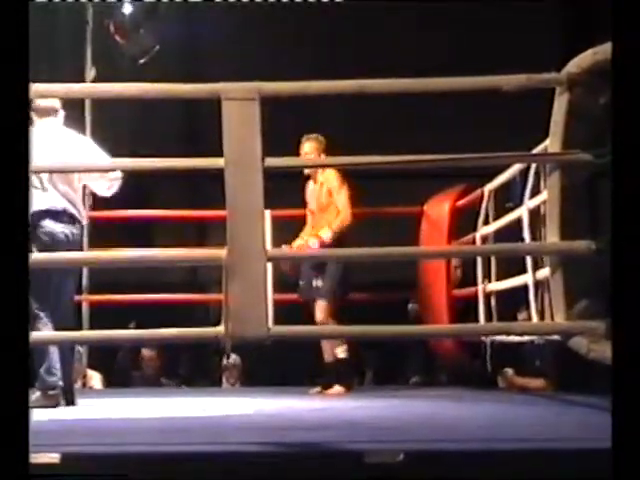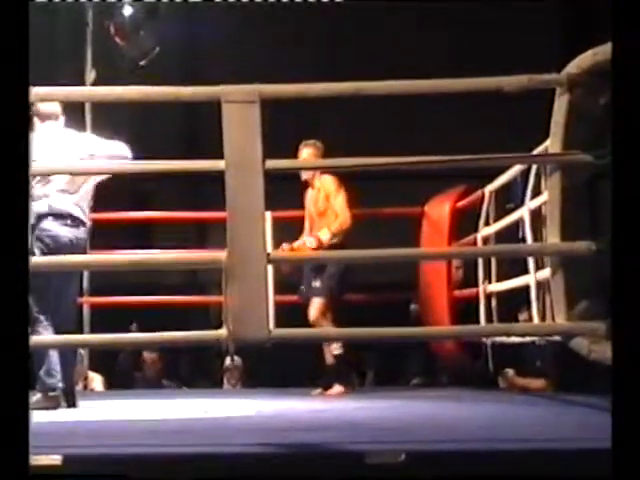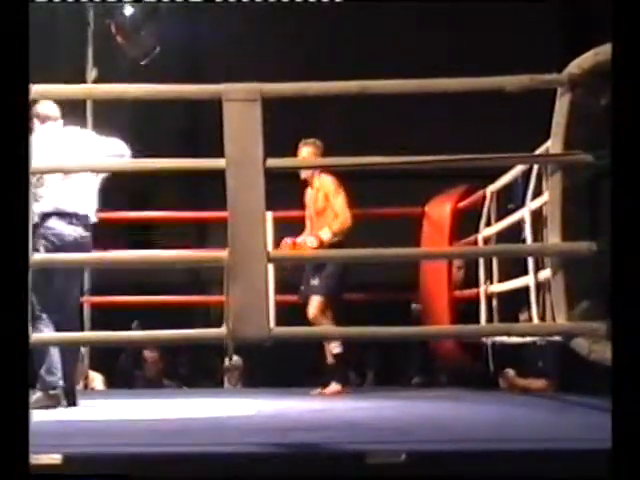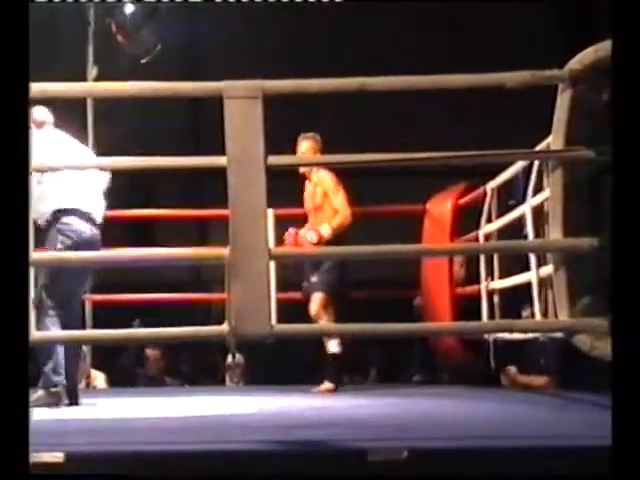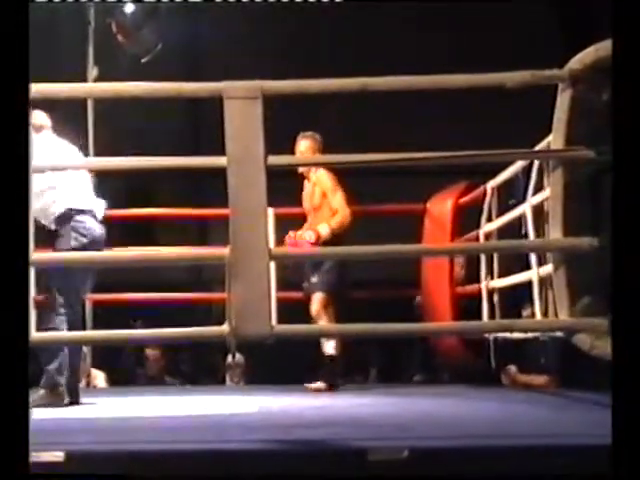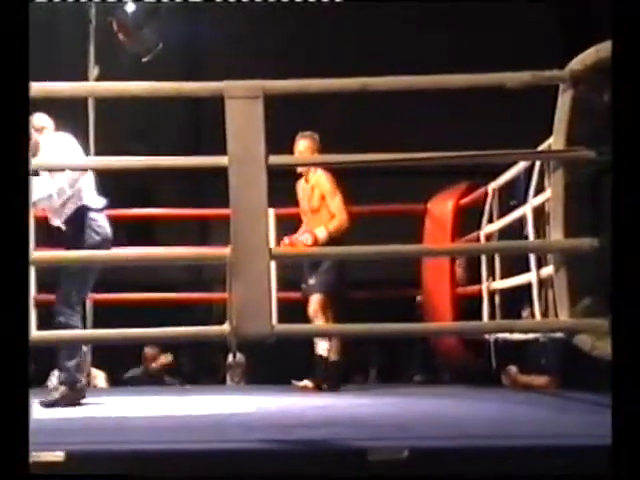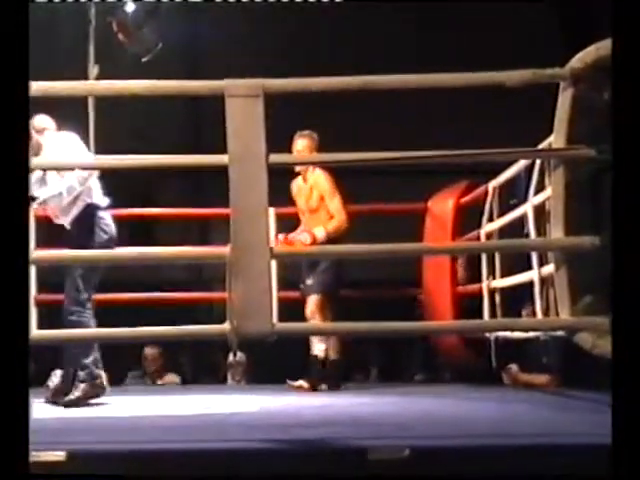
dt=0.1s
person 1, frame 1
left shoulder: (32, 139)
right shoulder: (78, 141)
right elbow: (111, 175)
left hip: (41, 227)
right hip: (71, 229)
left knee: (41, 310)
right knee: (63, 310)
left ankle: (50, 387)
right ankle: (65, 387)
person 1, frame 2
left shoulder: (34, 141)
right shoulder: (81, 141)
right elbow: (122, 154)
right wrist: (92, 175)
left hip: (45, 229)
right hip: (76, 231)
left knee: (40, 313)
right knee: (65, 312)
left ankle: (49, 389)
right ankle: (66, 390)
person 1, frame 3
left shoulder: (35, 142)
right shoulder: (81, 138)
right elbow: (121, 151)
left hip: (50, 228)
right hip: (81, 231)
left knee: (42, 311)
right knee: (67, 312)
left ankle: (50, 388)
right ankle: (67, 389)
person 1, frame 4
left shoulder: (39, 144)
right shoulder: (75, 146)
left elbow: (35, 187)
right elbow: (102, 176)
left hip: (65, 226)
right hip: (89, 227)
left knee: (48, 307)
right knee: (70, 309)
left ankle: (52, 385)
right ankle: (68, 387)
person 1, frame 5
left shoulder: (42, 146)
right shoulder: (67, 148)
left elbow: (45, 186)
left wrist: (37, 208)
left hip: (74, 225)
right hip: (92, 226)
left knee: (56, 306)
right knee: (72, 308)
left ankle: (54, 385)
right ankle: (69, 387)
person 1, frame 6
left shoulder: (58, 141)
right shoulder: (48, 159)
left elbow: (78, 171)
right elbow: (45, 188)
left wrist: (47, 198)
left hip: (85, 224)
right hip: (86, 226)
left knee: (67, 304)
right knee: (70, 304)
left ankle: (70, 380)
right ankle: (70, 384)
person 1, frame 7
left shoulder: (63, 140)
right shoulder: (52, 158)
left elbow: (87, 169)
right elbow: (42, 187)
left wrist: (55, 198)
left hip: (90, 223)
right hip: (87, 226)
left knee: (77, 302)
right knee: (76, 302)
left ankle: (91, 376)
right ankle: (69, 382)
person 2, frame 1
left shoulder: (333, 177)
right shoulder: (309, 186)
left elbow: (346, 215)
left wrist: (322, 237)
right wrist: (294, 246)
right hip: (313, 253)
left knee: (323, 316)
right knee: (321, 319)
left ankle: (344, 377)
right ankle: (331, 377)
person 2, frame 2
left shoulder: (330, 183)
right shoulder: (308, 193)
left elbow: (345, 219)
left wrist: (321, 238)
right wrist: (293, 247)
right hip: (314, 259)
left knee: (316, 315)
right knee: (323, 319)
left ankle: (343, 374)
right ankle: (332, 378)
person 2, frame 3
left shoulder: (329, 182)
right shoulder: (308, 192)
left elbow: (346, 219)
left wrist: (322, 237)
right wrist: (295, 243)
left knee: (315, 312)
right knee: (324, 317)
left ankle: (340, 372)
right ankle: (333, 376)
person 2, frame 4
left shoulder: (327, 178)
right shoulder: (307, 185)
left elbow: (346, 214)
left wrist: (320, 233)
right wrist: (299, 234)
left knee: (317, 309)
right knee: (326, 314)
left ankle: (334, 373)
right ankle: (333, 374)
person 2, frame 5
left shoulder: (325, 178)
right shoulder: (306, 184)
left elbow: (345, 215)
left wrist: (319, 232)
right wrist: (300, 234)
left knee: (317, 309)
right knee: (326, 314)
left ankle: (328, 374)
right ankle: (332, 375)
person 2, frame 6
left shoulder: (324, 180)
right shoulder: (301, 186)
left elbow: (343, 218)
left wrist: (317, 235)
right wrist: (296, 238)
left knee: (315, 310)
right knee: (326, 315)
left ankle: (319, 376)
right ankle: (333, 377)
person 2, frame 7
left shoulder: (322, 180)
right shoulder: (296, 185)
left elbow: (342, 220)
left wrist: (315, 235)
right wrist: (293, 238)
left knee: (312, 311)
right knee: (324, 315)
left ankle: (315, 376)
right ankle: (332, 376)
